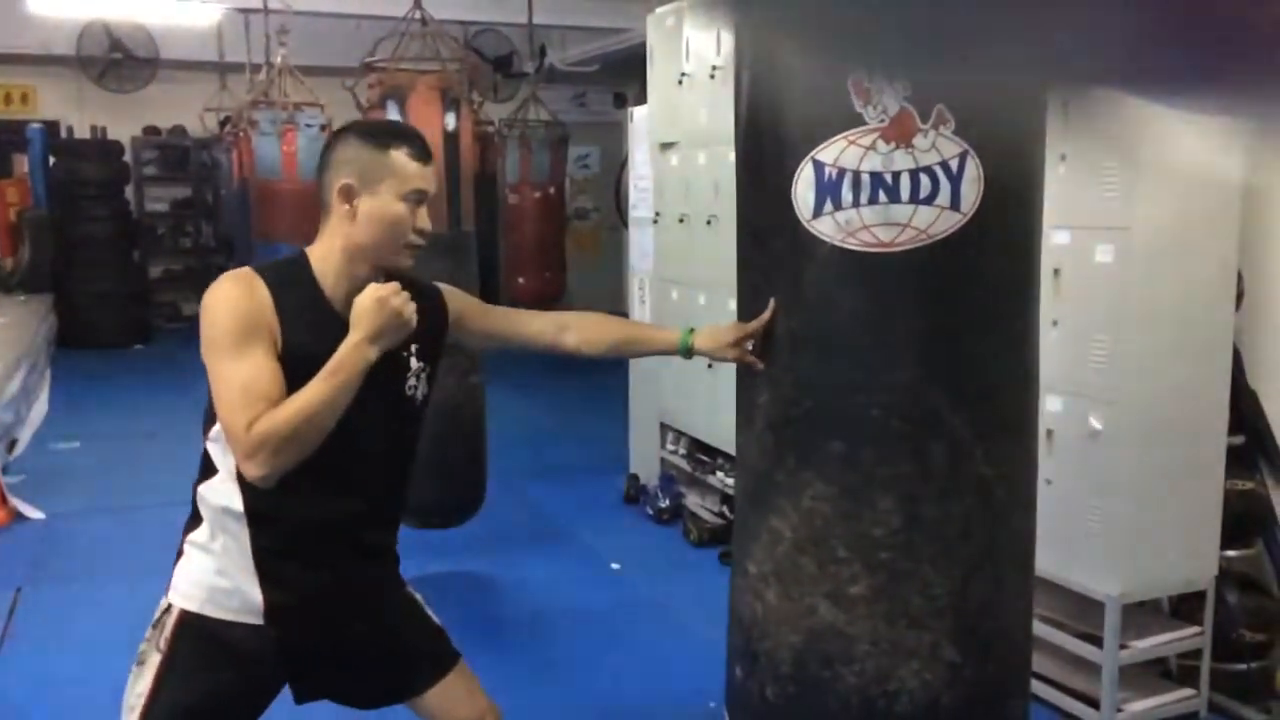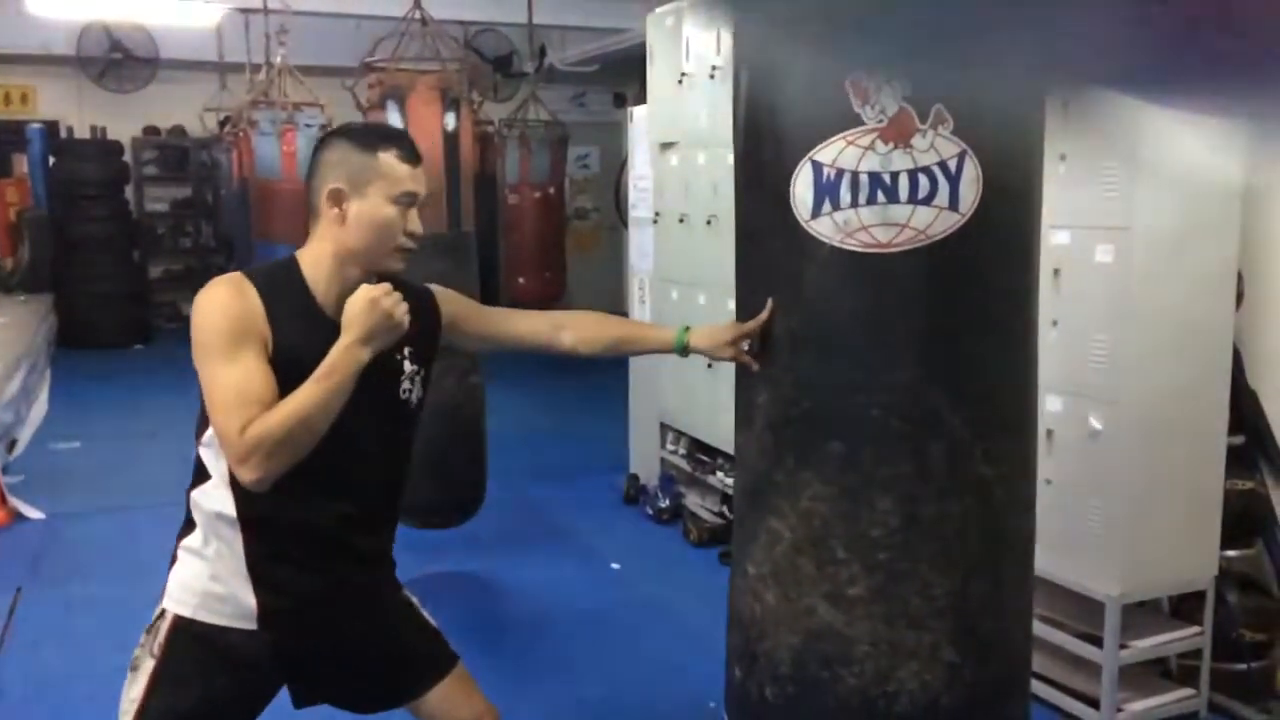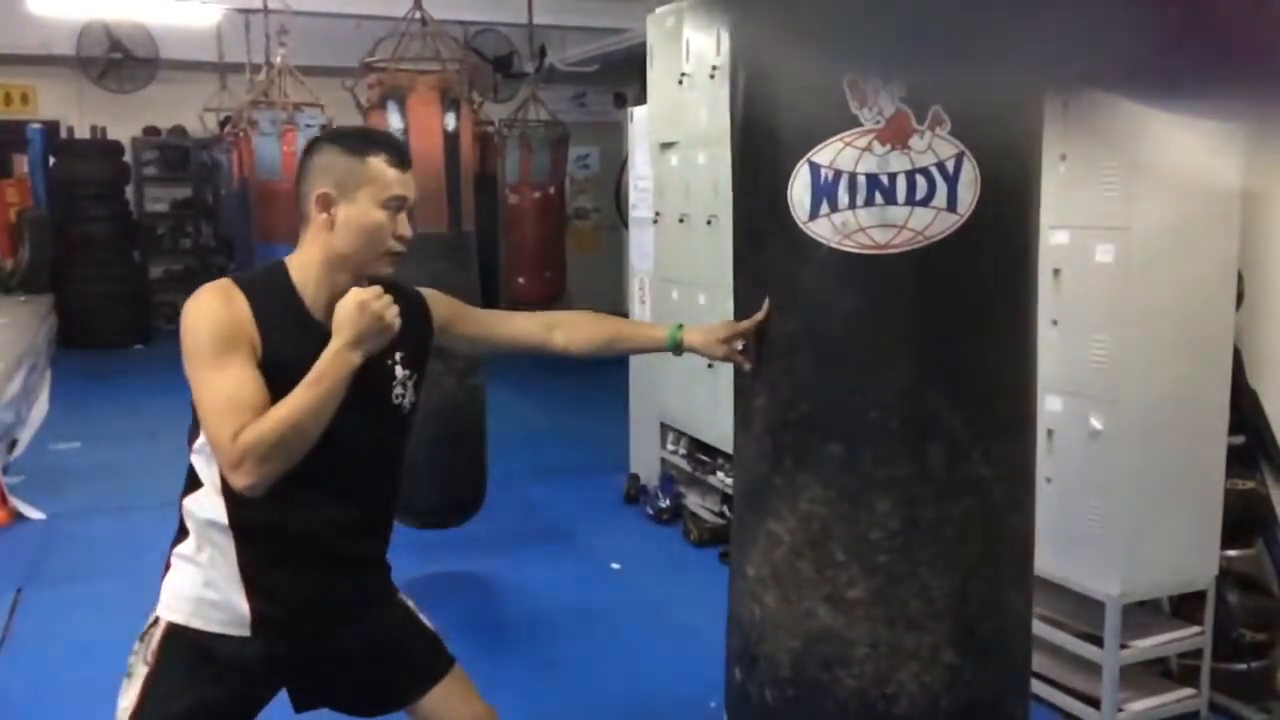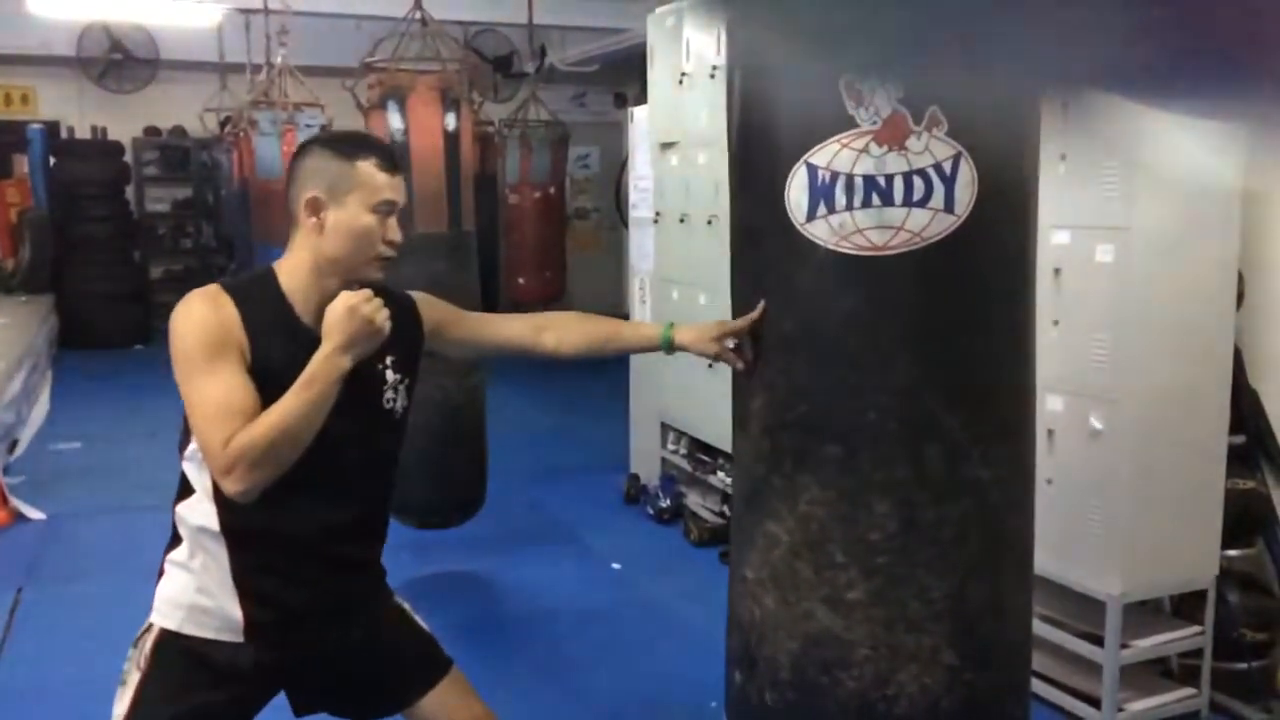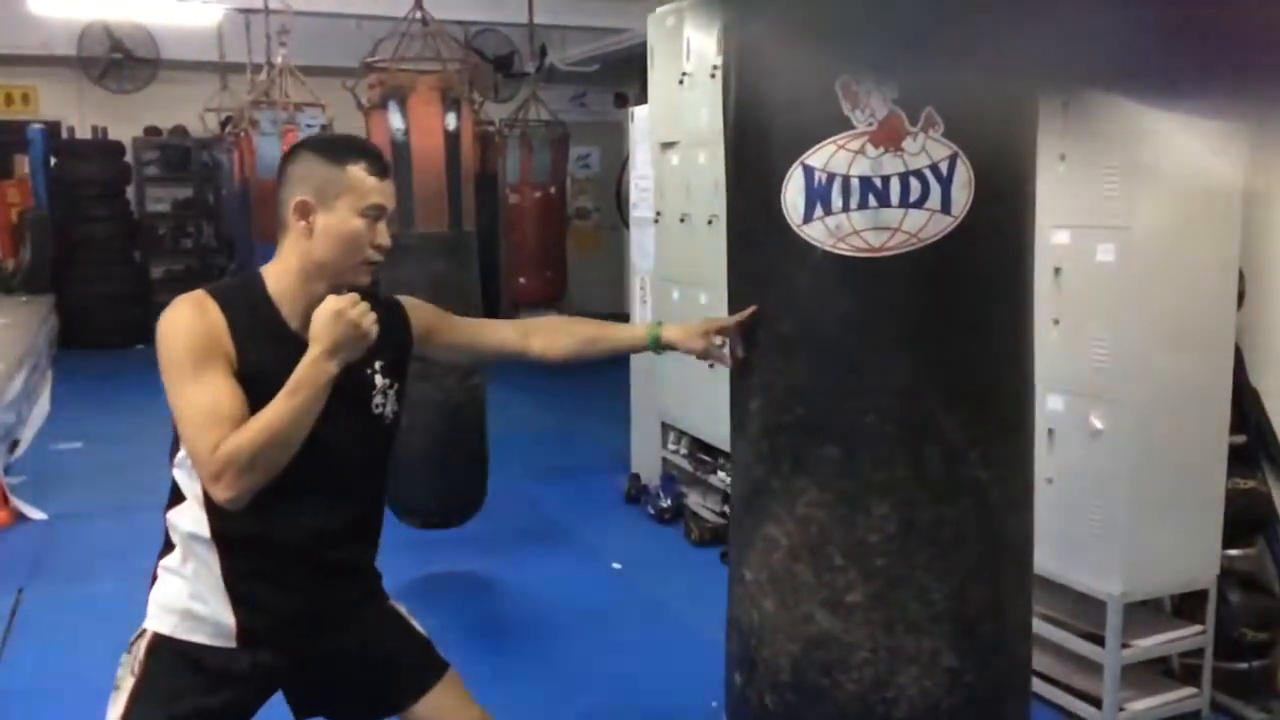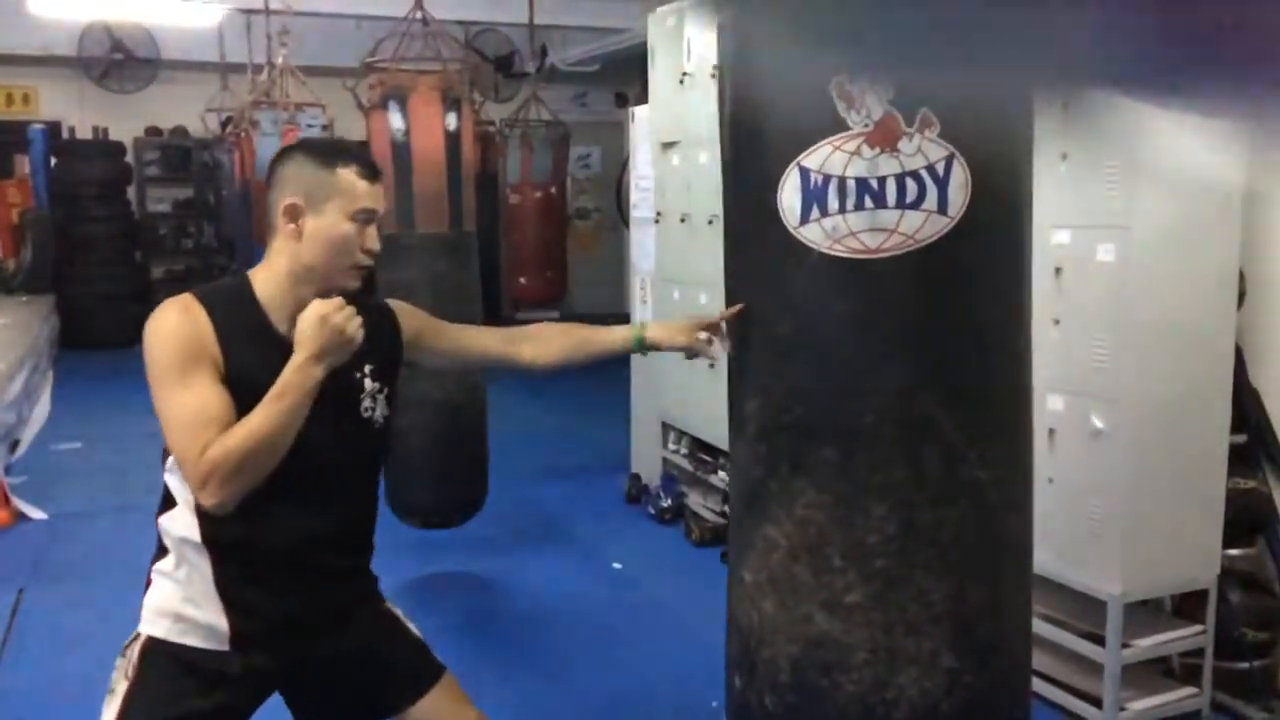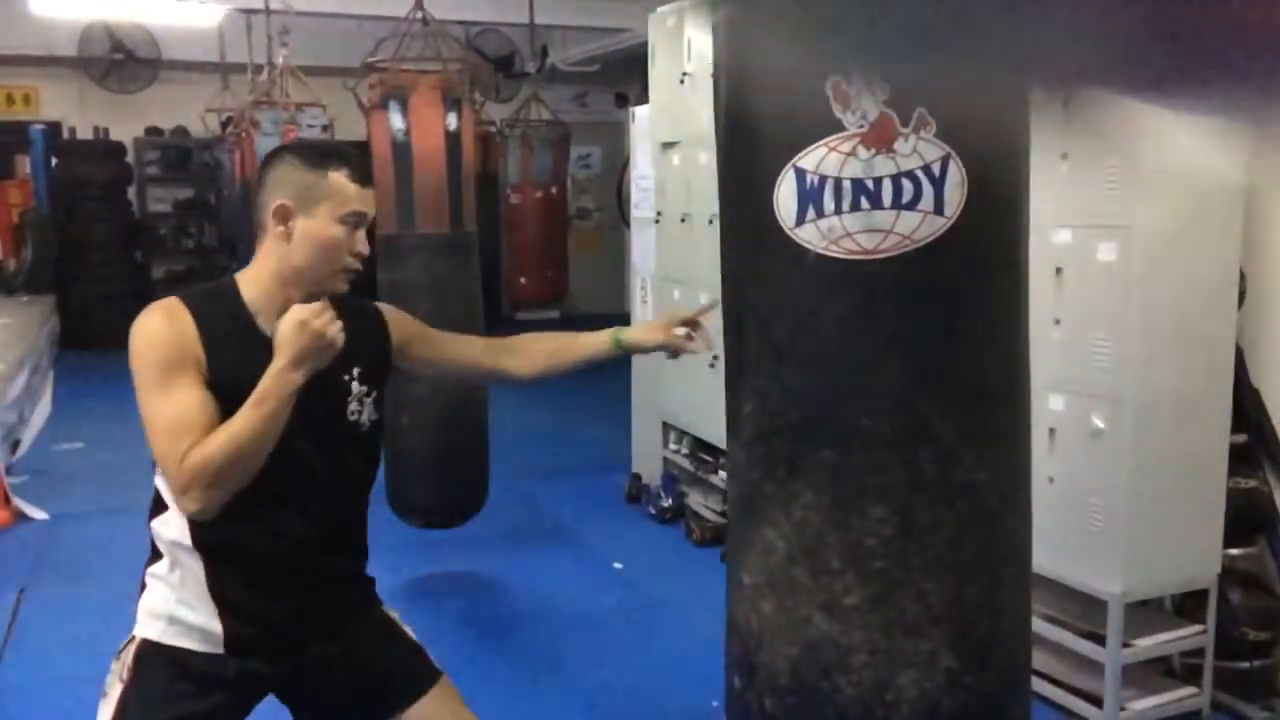
dt=0.1s
person 1, frame 1
left shoulder: (429, 307)
right shoulder: (244, 298)
left elbow: (566, 330)
right elbow: (262, 457)
left wrist: (694, 341)
right wrist: (364, 343)
left hip: (360, 582)
right hip: (235, 594)
person 1, frame 2
left shoulder: (423, 309)
right shoulder: (235, 303)
left elbow: (561, 330)
right elbow: (256, 460)
left wrist: (691, 339)
right wrist: (356, 345)
left hip: (356, 586)
right hip: (229, 599)
person 1, frame 3
left shoulder: (413, 313)
right shoulder: (225, 309)
left elbow: (553, 330)
right elbow: (249, 467)
left wrist: (684, 337)
right wrist: (347, 350)
left hip: (352, 593)
right hip: (225, 608)
person 1, frame 4
left shoulder: (405, 316)
right shoulder: (213, 315)
left elbow: (543, 332)
right elbow: (241, 472)
left wrist: (676, 336)
right wrist: (337, 354)
left hip: (348, 598)
right hip: (218, 614)
person 1, frame 5
left shoulder: (394, 321)
right shoulder: (201, 320)
left elbow: (532, 336)
right elbow: (230, 479)
left wrist: (664, 334)
right wrist: (325, 358)
left hip: (343, 601)
right hip: (212, 618)
person 1, frame 6
left shoulder: (385, 324)
right shoulder: (188, 324)
left elbow: (520, 345)
right elbow: (217, 484)
left wrist: (650, 334)
right wrist: (310, 363)
left hip: (339, 605)
right hip: (206, 621)
person 1, frame 7
left shoulder: (374, 327)
right shoulder: (174, 328)
left elbow: (506, 356)
right elbow: (197, 491)
left wrist: (631, 337)
right wrist: (291, 369)
left hip: (334, 606)
right hip: (200, 626)
